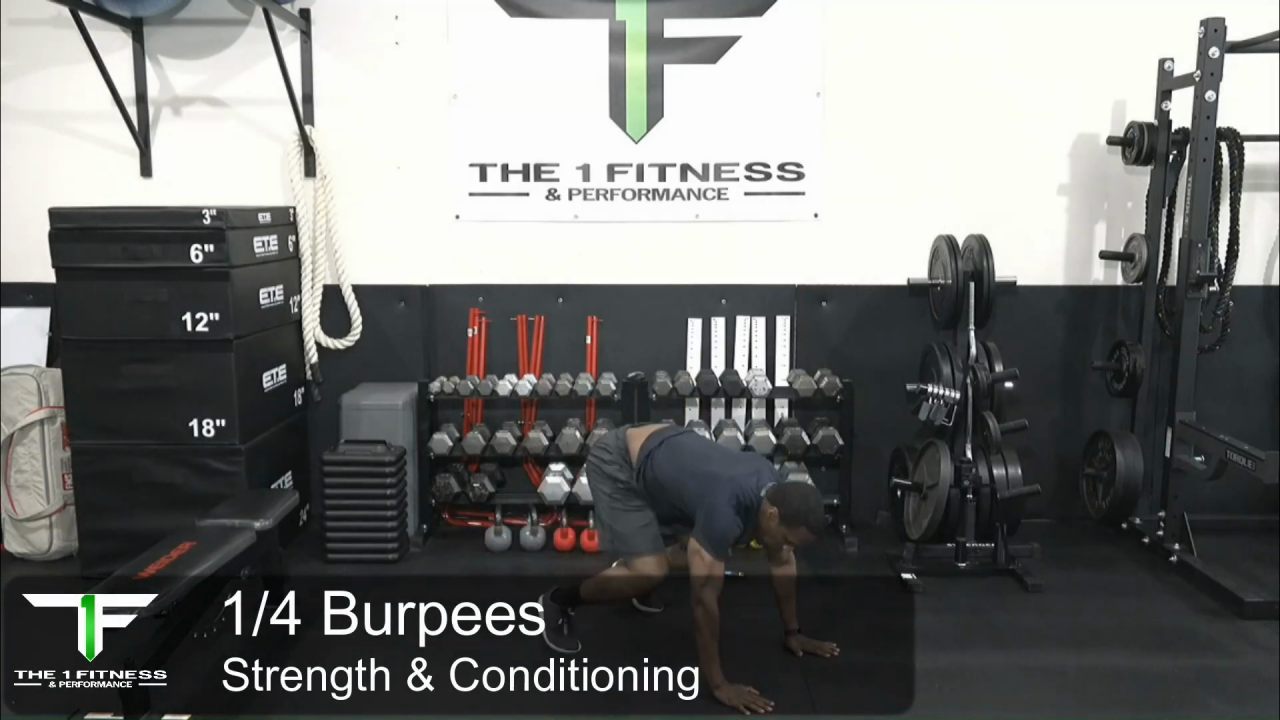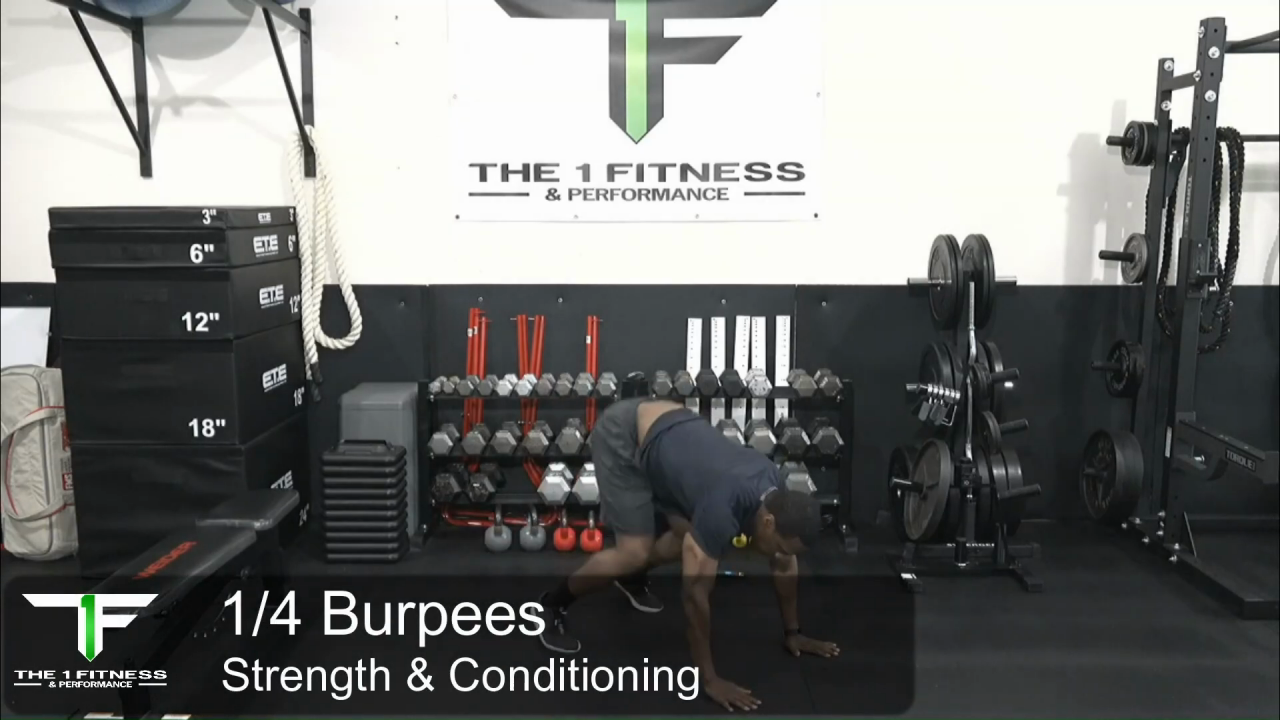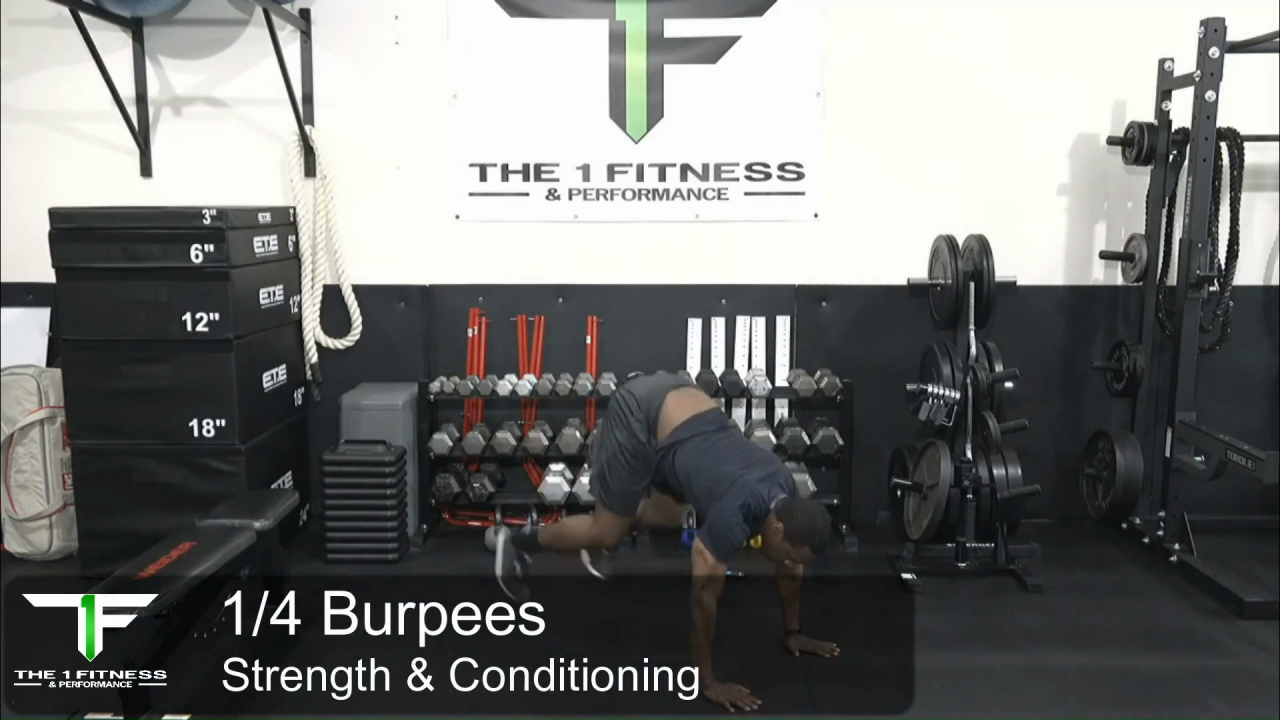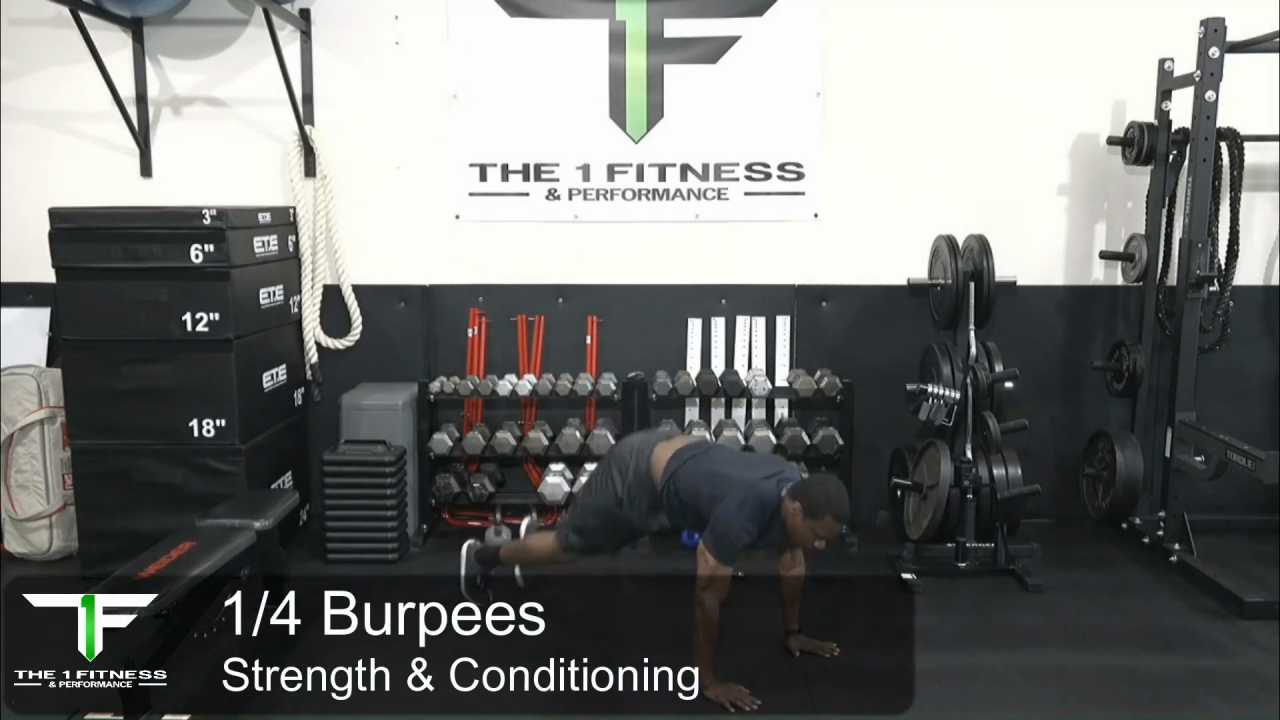
dt=0.2s
person 1, frame 1
left shoulder: (774, 491)
right shoulder: (726, 510)
left elbow: (782, 564)
right elbow: (704, 597)
left wrist: (793, 633)
right wrist: (719, 685)
left hip: (653, 447)
right hip: (617, 460)
left knee: (707, 550)
right knee: (650, 573)
left ankle: (629, 566)
right ankle: (560, 601)
person 1, frame 2
left shoulder: (775, 497)
right shoulder: (722, 509)
left elbow: (785, 566)
right elbow: (695, 593)
left wrist: (793, 633)
right wrist: (708, 680)
left hip: (664, 428)
right hip: (624, 433)
left knee: (692, 538)
right knee: (635, 554)
left ankle: (630, 579)
right ankle: (554, 603)
person 1, frame 3
left shoulder: (786, 494)
right shoulder: (736, 515)
left elbow: (790, 569)
right elbow: (704, 596)
left wrist: (793, 633)
right wrist: (706, 681)
left hip: (672, 399)
right hip: (639, 412)
left knee: (669, 515)
right knee: (607, 531)
right ankle: (519, 545)
person 1, frame 4
left shoulder: (795, 488)
right shoulder: (742, 512)
left elbow: (792, 563)
right elbow: (708, 599)
left wrist: (793, 632)
right wrist: (708, 681)
left hip: (667, 451)
right hip: (636, 473)
left knee: (604, 539)
right knee: (571, 546)
left ankle: (537, 529)
right ankle: (482, 555)
